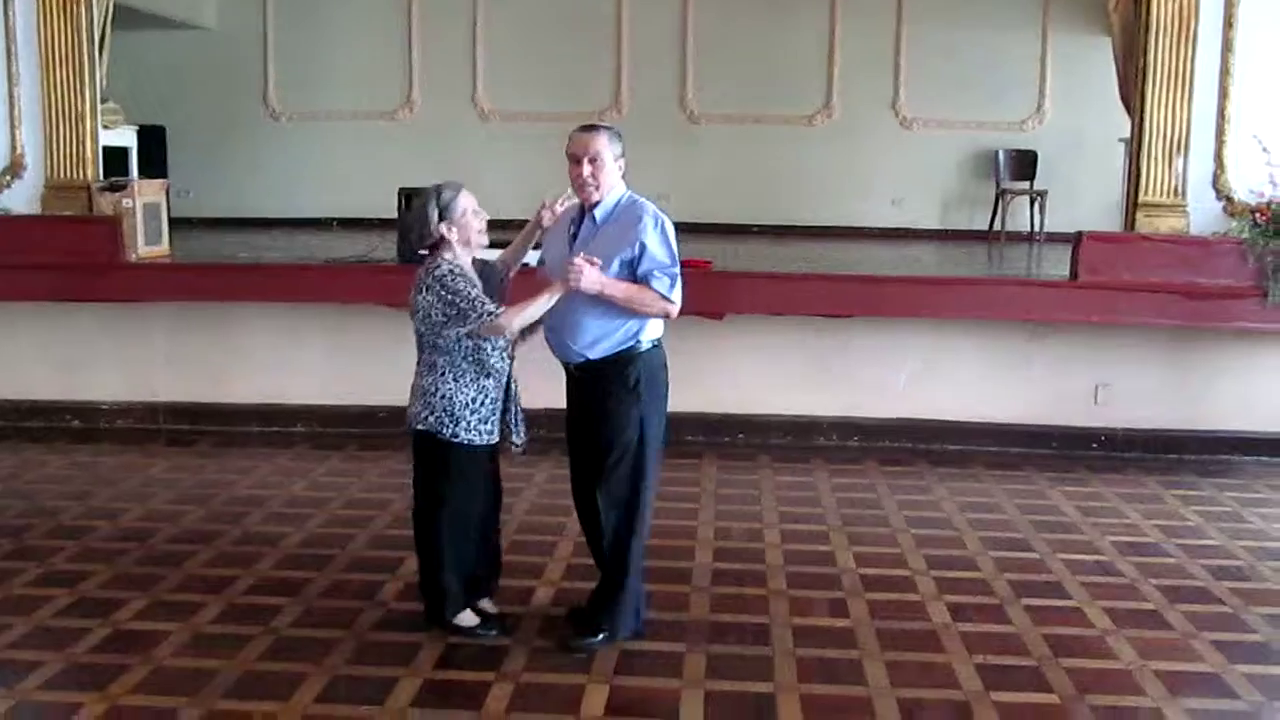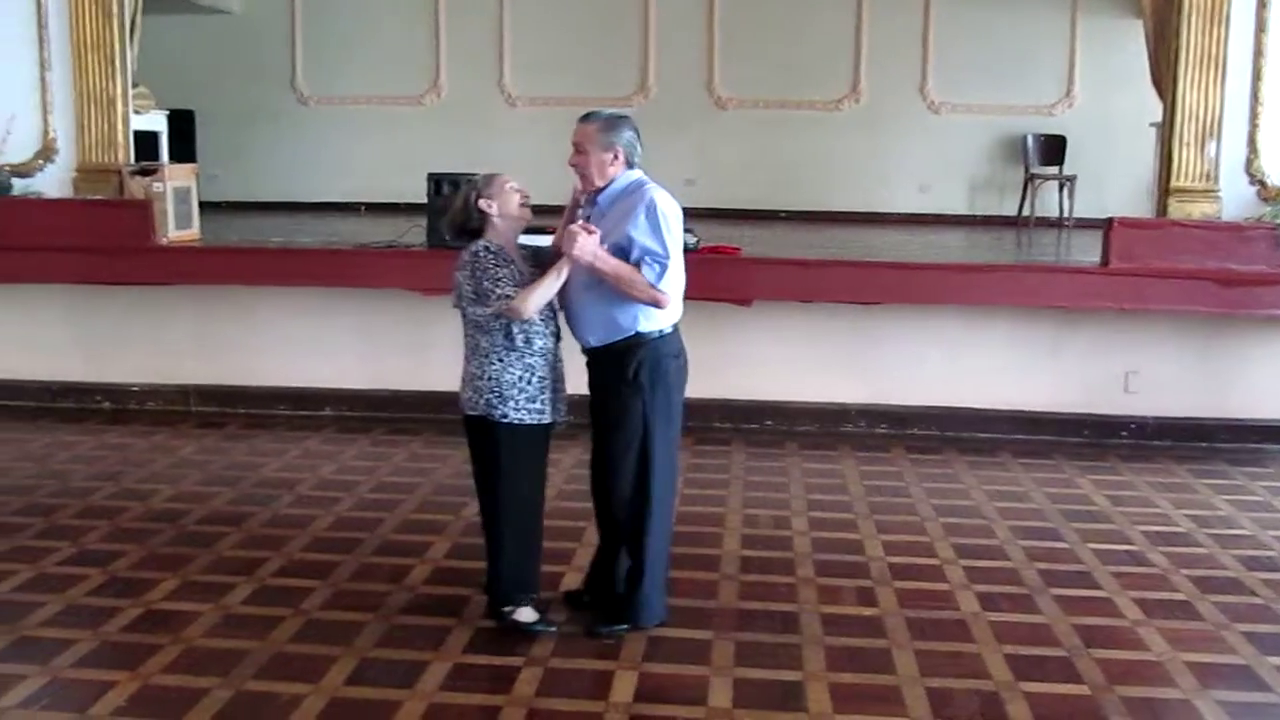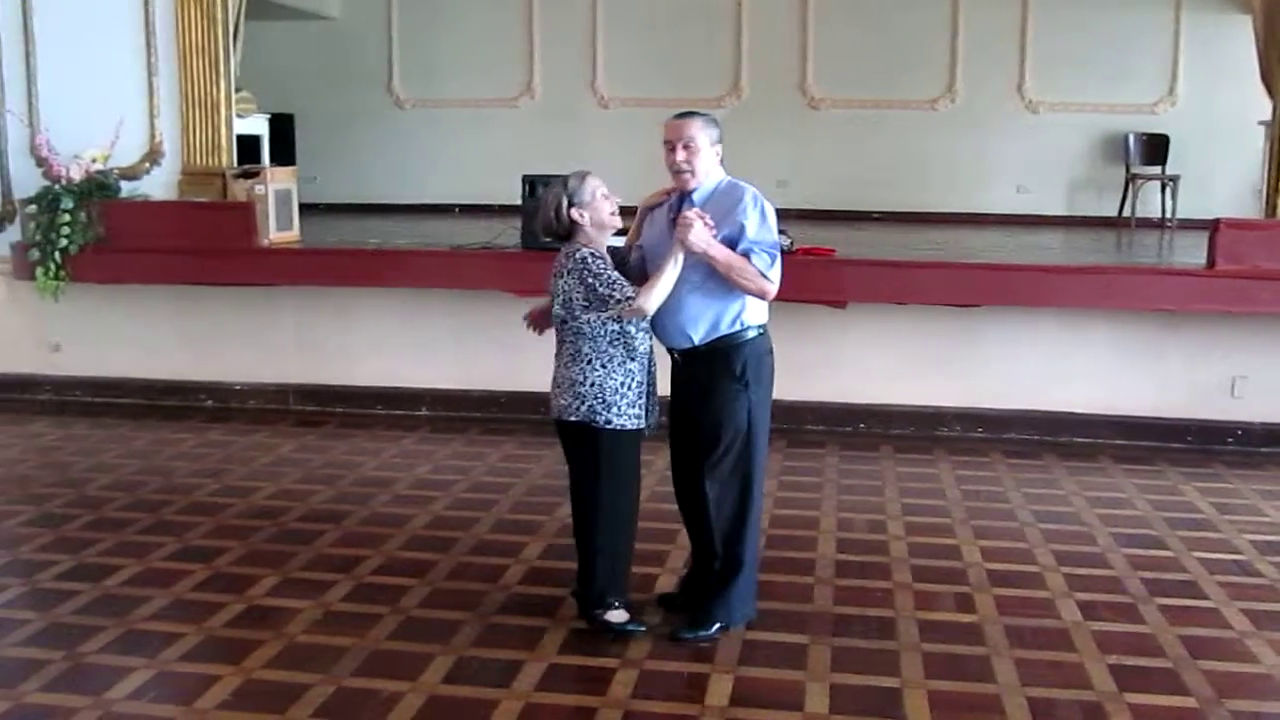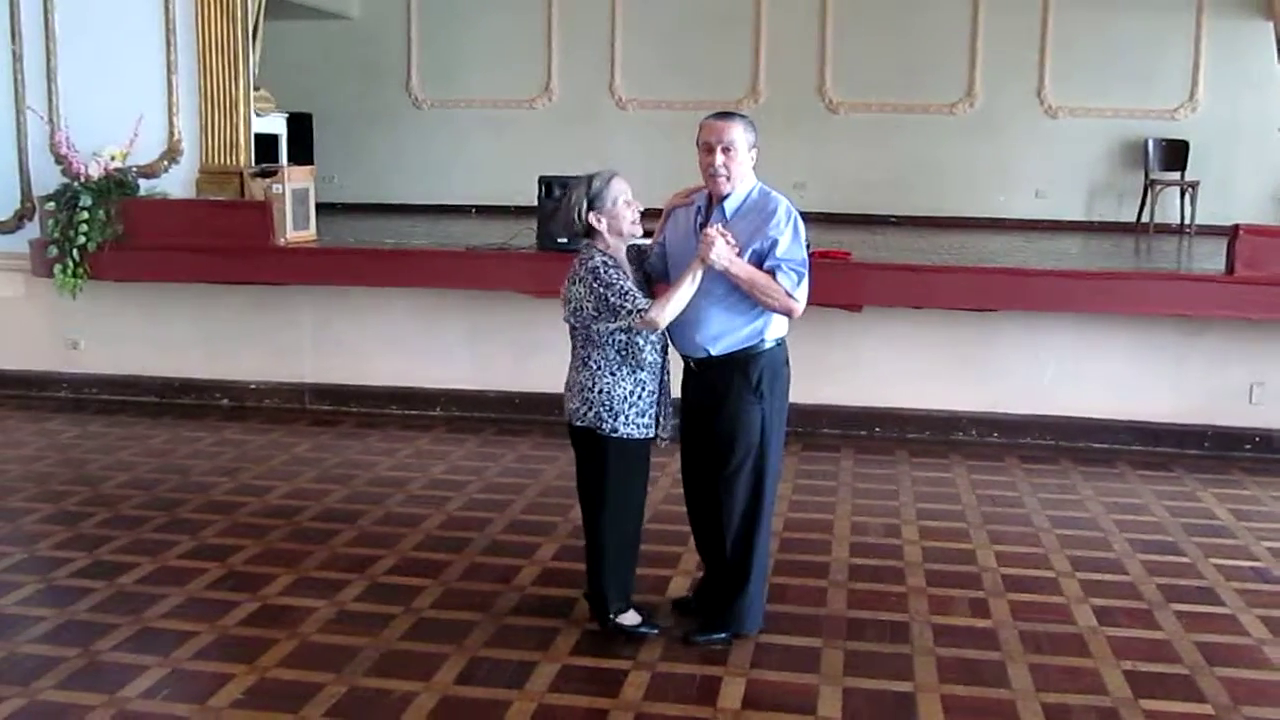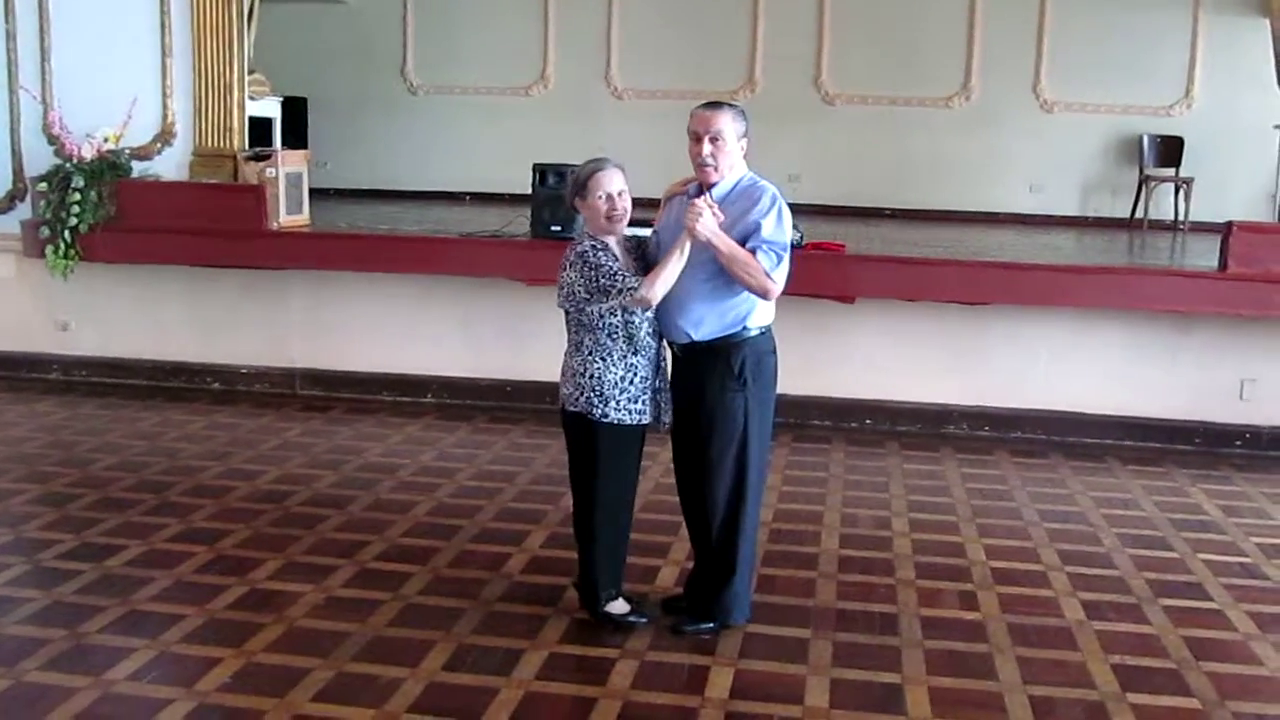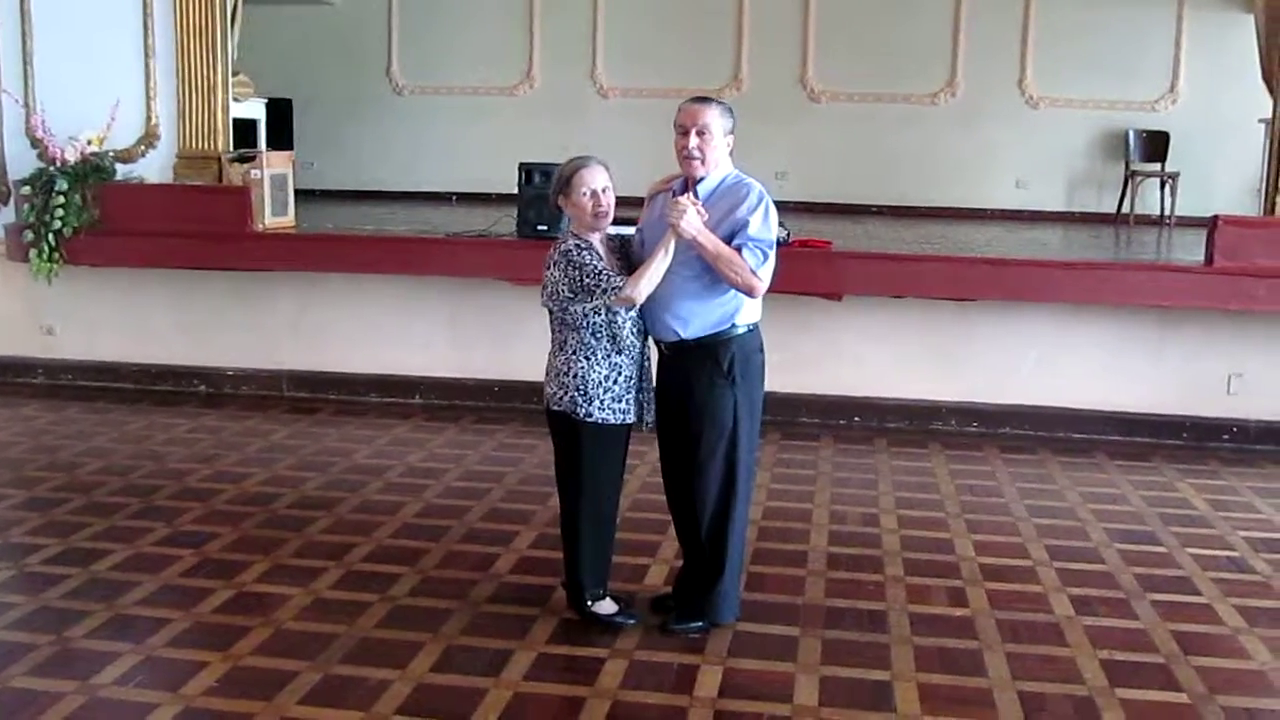
dt=0.7s
person 1, frame 1
left shoulder: (645, 221)
right shoulder: (561, 225)
left elbow: (668, 304)
left wrist: (601, 285)
left hip: (628, 374)
right hip: (581, 373)
left knee: (619, 494)
right knee: (588, 491)
left ankle: (619, 613)
right ankle: (608, 595)
person 1, frame 2
left shoulder: (648, 204)
right shoulder: (597, 204)
left elbow: (661, 294)
left wrist: (595, 257)
left hip: (644, 360)
right hip: (610, 357)
left knee: (640, 482)
right knee: (609, 477)
left ankle: (640, 601)
right ankle: (607, 582)
person 1, frame 3
left shoulder: (744, 202)
right shoulder: (660, 215)
left elbow: (766, 285)
right elbow: (625, 280)
left wrist: (706, 245)
left hip: (735, 359)
right hip: (687, 361)
left knee: (729, 481)
right knee: (690, 477)
left ankle: (728, 603)
right ankle: (701, 581)
person 1, frame 4
left shoulder: (775, 214)
right shoulder: (682, 214)
left elbow: (793, 302)
right elbow: (650, 276)
left wrist: (729, 262)
left hip: (751, 371)
right hip: (698, 370)
left knee: (744, 492)
right knee: (699, 484)
left ankle: (736, 610)
right ankle: (714, 586)
person 1, frame 5
left shoulder: (763, 201)
right shoulder: (679, 202)
left elbow: (769, 284)
left wrist: (712, 235)
left hip: (737, 360)
right hip: (687, 358)
left knee: (729, 483)
right knee: (693, 480)
left ankle: (724, 602)
right ankle: (702, 585)
person 1, frame 6
left shoulder: (748, 198)
right shoulder: (662, 198)
left elbow: (754, 281)
right elbow: (636, 267)
left wrist: (696, 233)
left hip: (724, 357)
right hip: (672, 356)
left knee: (718, 482)
right knee: (680, 478)
left ankle: (713, 600)
right ankle: (691, 583)
person 2, frame 1
left shoulder: (469, 269)
right shoulder: (441, 278)
left elbow: (502, 270)
right elbow: (503, 324)
left wrist: (536, 228)
right wrist: (562, 286)
left hip: (478, 415)
right hip: (449, 418)
left knee: (484, 506)
right knee: (449, 511)
left ankle: (476, 590)
right ankle: (445, 604)
person 2, frame 2
left shoulder: (527, 255)
right shoulder: (479, 258)
left elbow: (554, 267)
right elbow: (522, 307)
right wrist: (571, 258)
left hip: (532, 398)
right hip: (499, 402)
left knee: (526, 498)
right knee: (509, 500)
left ankle: (517, 587)
right ankle: (506, 598)
person 2, frame 3
left shoulder: (596, 258)
right shoulder: (580, 263)
right elbow: (642, 304)
left wrist: (644, 214)
right wrist: (681, 247)
left hip: (614, 403)
right hip: (595, 407)
left knee: (613, 501)
right knee: (603, 502)
left ankle: (598, 589)
right ankle: (598, 601)
person 2, frame 4
left shoulder: (628, 258)
right shoulder: (594, 269)
right elbow: (654, 317)
left wrist: (669, 214)
right wrist: (702, 262)
left hip: (629, 408)
right hip: (606, 412)
left knee: (624, 506)
right knee: (611, 508)
left ankle: (611, 593)
right ankle: (610, 605)
person 2, frame 5
left shoulder: (632, 247)
right shoulder: (585, 255)
left elbow: (661, 254)
right elbow: (647, 294)
right wrist: (689, 235)
left hip: (628, 396)
right hip: (598, 398)
left knee: (618, 494)
right knee: (601, 495)
left ankle: (600, 580)
right ankle: (599, 593)
person 2, frame 6
left shoulder: (618, 246)
right shoulder: (568, 255)
right elbow: (631, 294)
right wrist: (674, 232)
left hip: (614, 394)
right hip: (582, 396)
left knee: (604, 494)
right knee: (586, 495)
left ankle: (591, 582)
right ankle: (586, 593)
